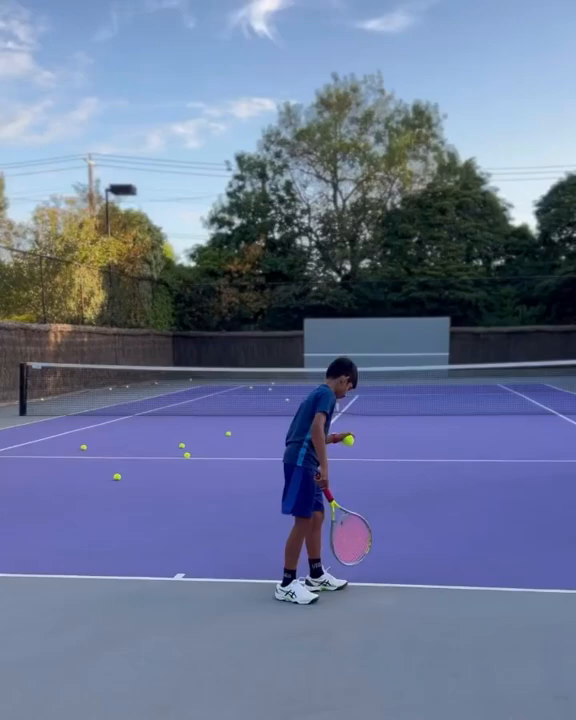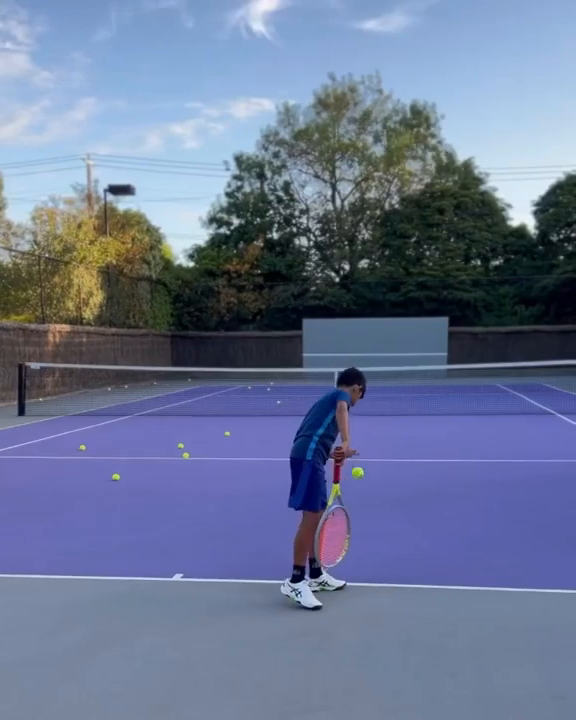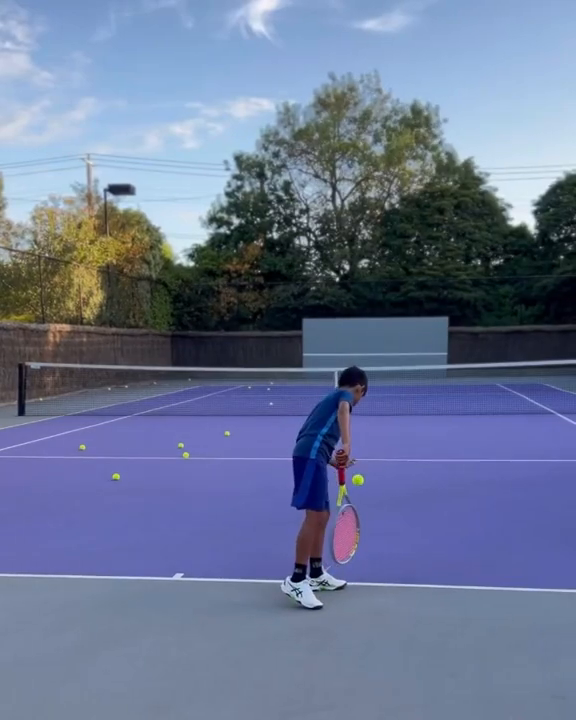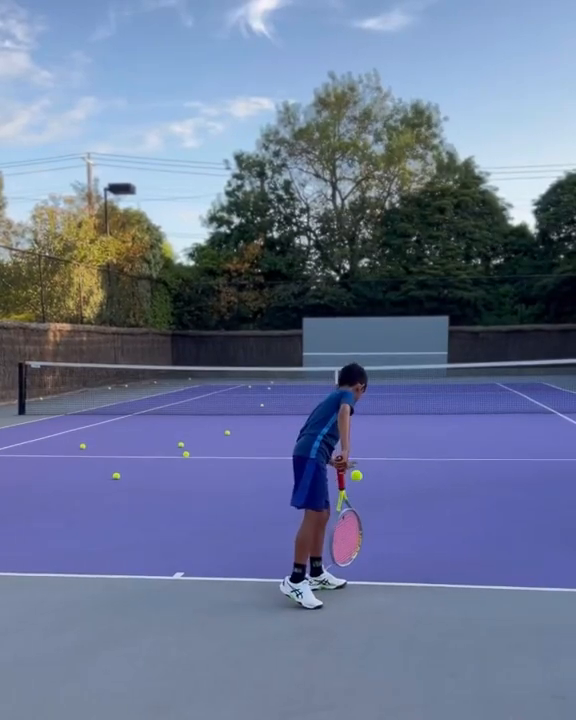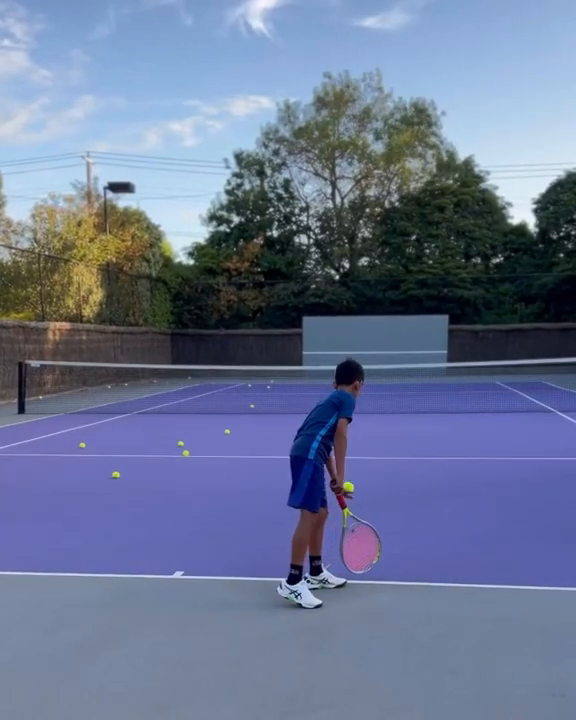
dt=0.5s
person 1, frame 1
left shoulder: (318, 394)
right shoulder: (327, 394)
right elbow: (316, 428)
left wrist: (333, 438)
right wrist: (323, 468)
left hip: (305, 462)
right hip: (300, 462)
left knee: (316, 517)
right knee: (303, 520)
left ankle: (316, 576)
right ankle: (286, 584)
person 1, frame 2
left shoulder: (329, 400)
right shoulder: (342, 395)
right elbow: (342, 410)
left wrist: (338, 453)
right wrist: (346, 441)
left hip: (309, 458)
right hip: (307, 457)
left knee: (320, 515)
right knee: (311, 517)
left ankle: (315, 575)
right ankle: (295, 581)
person 1, frame 3
left shoulder: (332, 399)
right shoulder: (345, 395)
right elbow: (343, 410)
left wrist: (340, 463)
right wrist: (347, 443)
left hip: (311, 456)
right hip: (310, 455)
left knee: (322, 515)
right knee: (313, 516)
left ankle: (316, 575)
right ankle: (296, 580)
person 1, frame 4
left shoulder: (332, 398)
right shoulder: (347, 395)
right elbow: (344, 413)
left wrist: (338, 463)
right wrist: (346, 450)
left hip: (311, 455)
right hip: (310, 455)
left knee: (322, 514)
right knee: (312, 515)
left ankle: (316, 574)
right ankle: (295, 581)
person 1, frame 5
left shoulder: (332, 399)
right shoulder: (348, 398)
right elbow: (340, 435)
left wrist: (335, 480)
right wrist: (341, 476)
left hip: (308, 455)
right hip: (308, 455)
left knee: (320, 513)
right knee: (309, 515)
left ankle: (316, 573)
right ankle: (292, 582)
